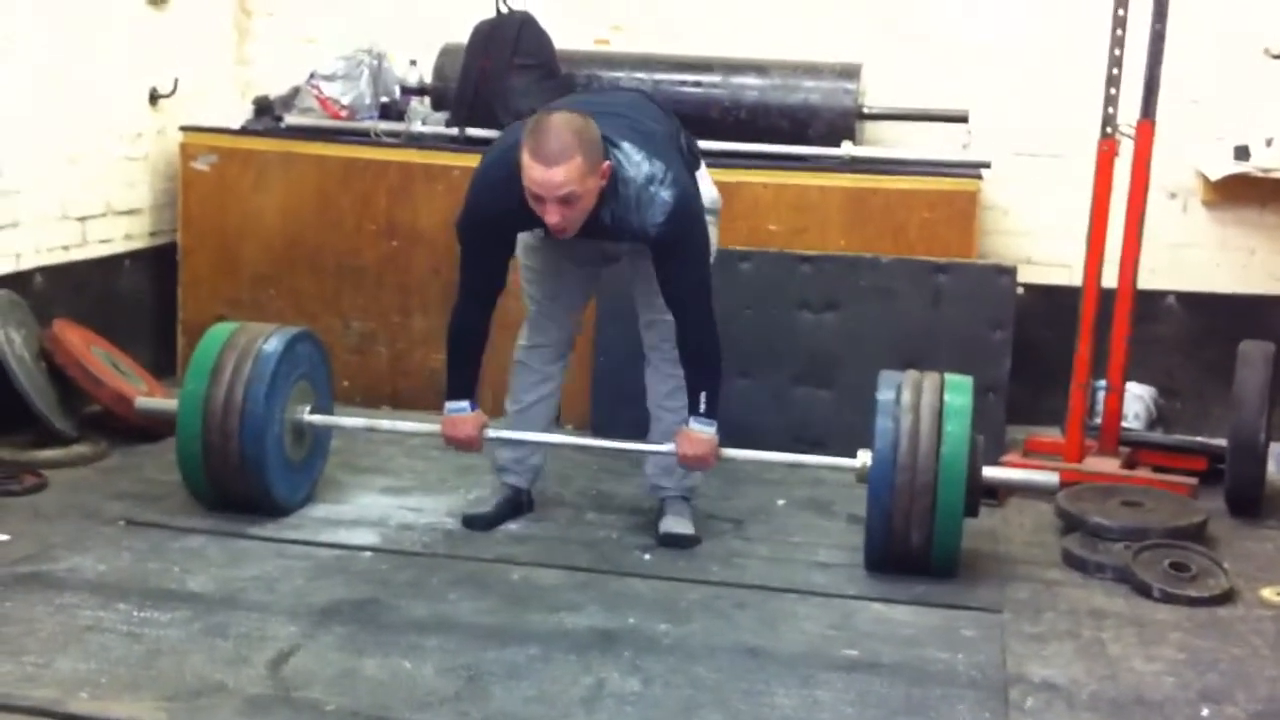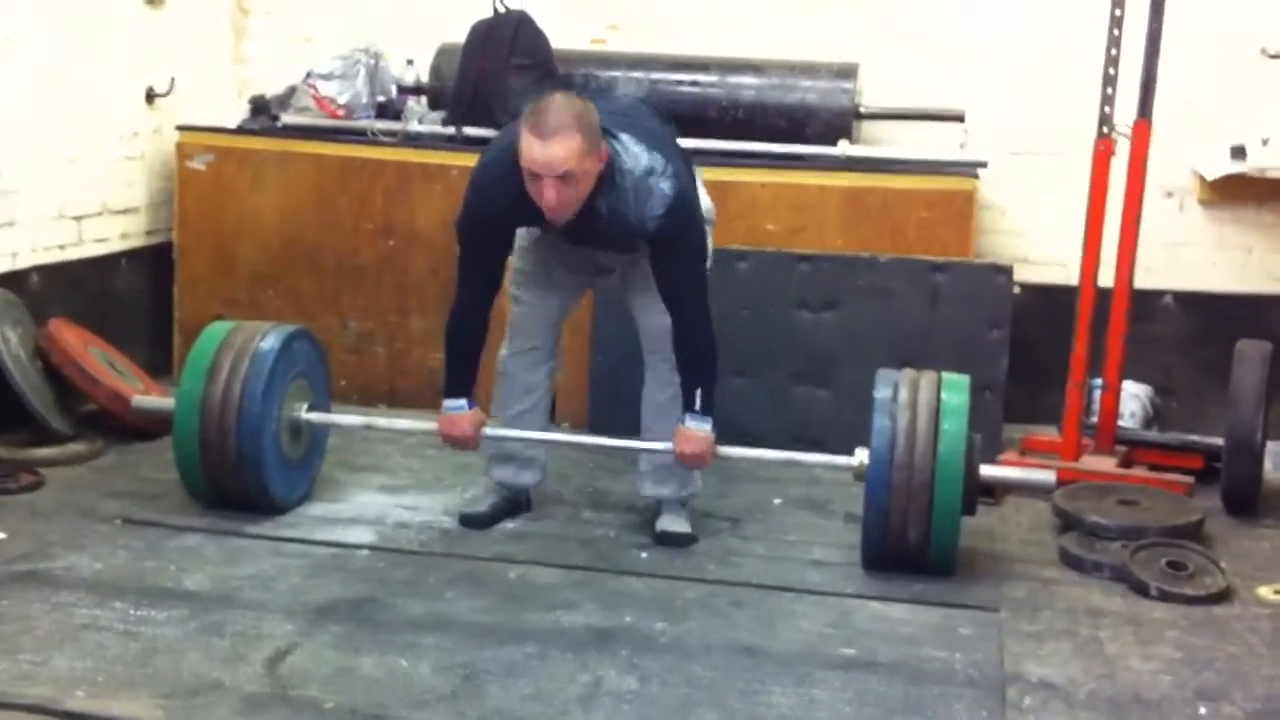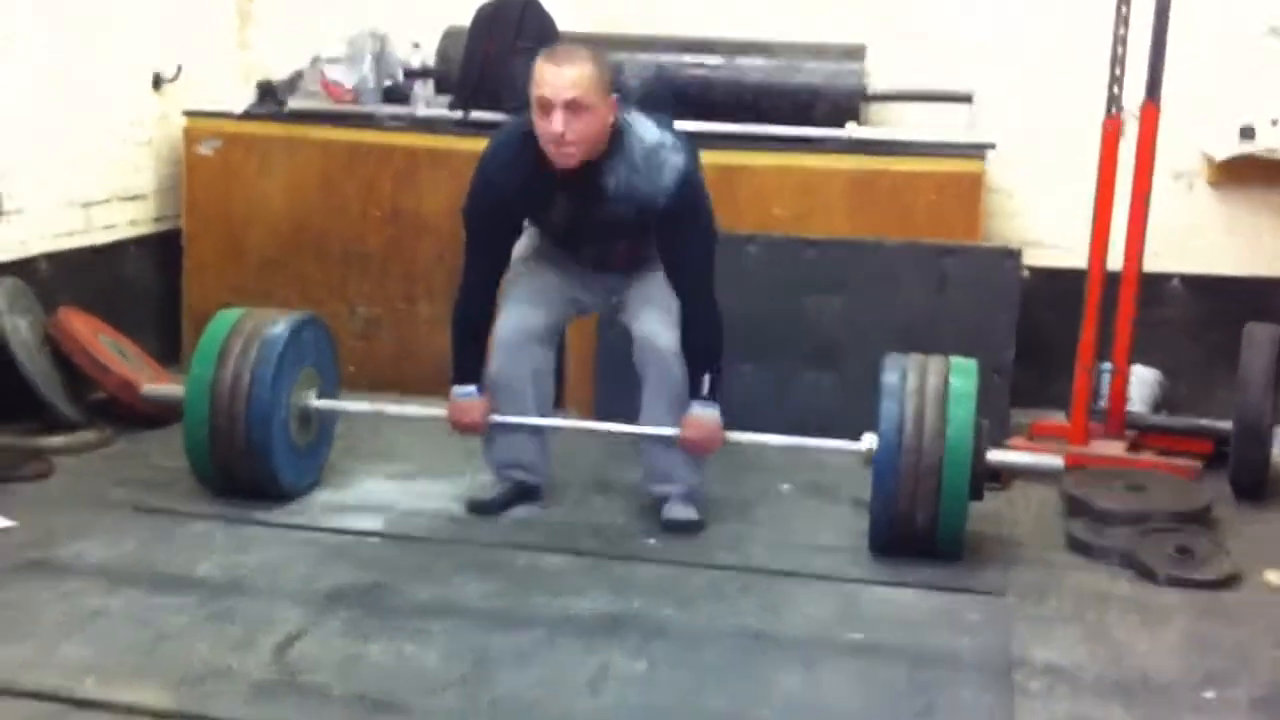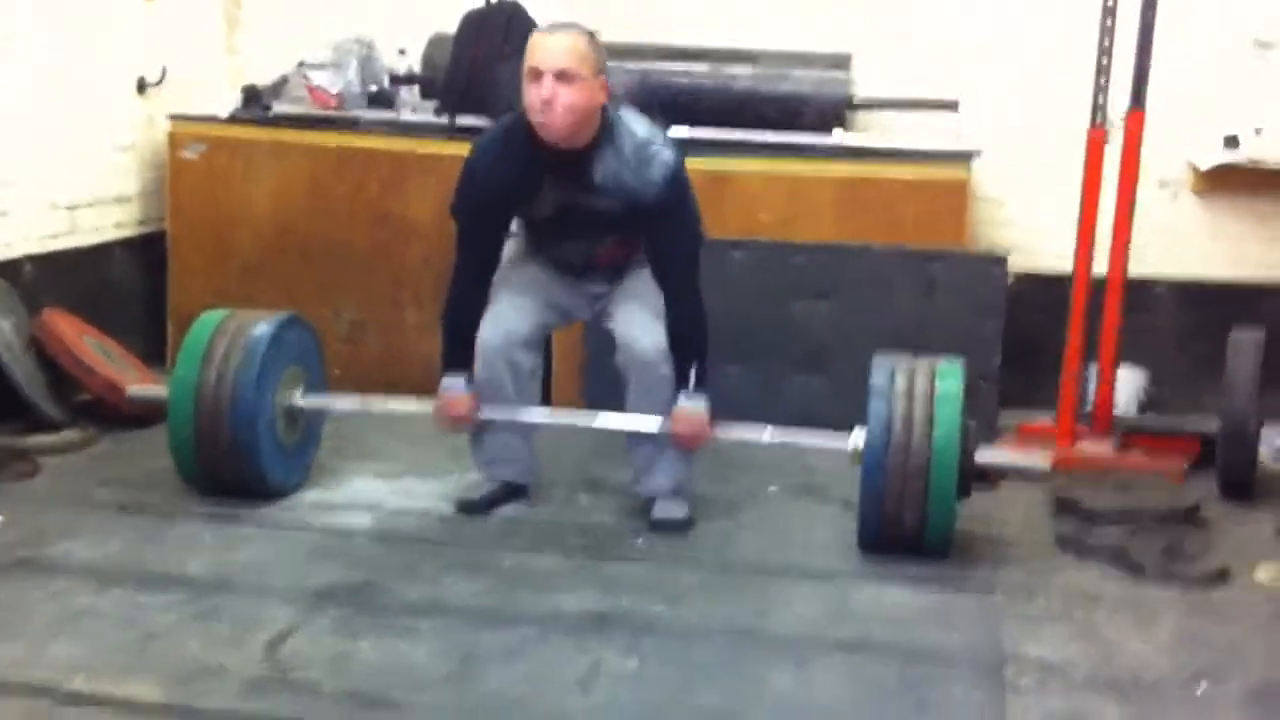
dt=0.2s
person 1, frame 1
left shoulder: (664, 193)
right shoulder: (499, 178)
left elbow: (694, 311)
right elbow: (476, 296)
left wrist: (702, 420)
right wrist: (460, 402)
left knee: (669, 335)
right knee: (543, 333)
left ankle: (674, 494)
right ankle: (515, 483)
person 1, frame 2
left shoulder: (660, 188)
right shoulder: (497, 175)
left elbow: (689, 308)
right elbow: (474, 294)
left wrist: (698, 417)
right wrist: (457, 399)
left hip: (650, 226)
left knee: (665, 340)
right knee: (527, 337)
left ankle: (670, 495)
right ankle: (513, 483)
person 1, frame 3
left shoulder: (664, 165)
right shoulder: (507, 159)
left elbow: (696, 291)
right elbow: (481, 277)
left wrist: (704, 403)
right wrist: (466, 385)
left hip: (652, 263)
right hip: (558, 254)
left knee: (665, 344)
right knee: (515, 332)
left ankle: (676, 488)
right ankle: (518, 474)
person 1, frame 4
left shoulder: (649, 160)
right shoulder: (497, 154)
left elbow: (682, 283)
right elbow: (472, 268)
left wrist: (691, 395)
right wrist: (456, 379)
left hip: (637, 269)
right hip: (543, 261)
left knee: (648, 348)
right knee: (497, 339)
left ankle: (663, 488)
right ankle: (506, 474)
